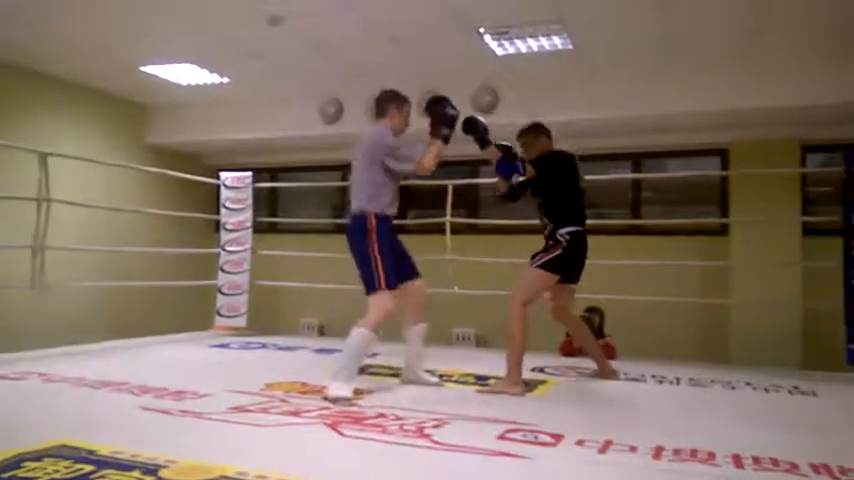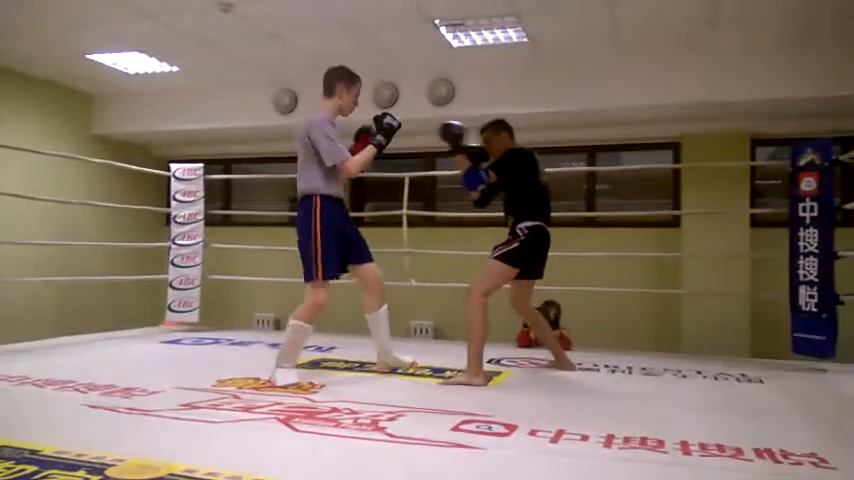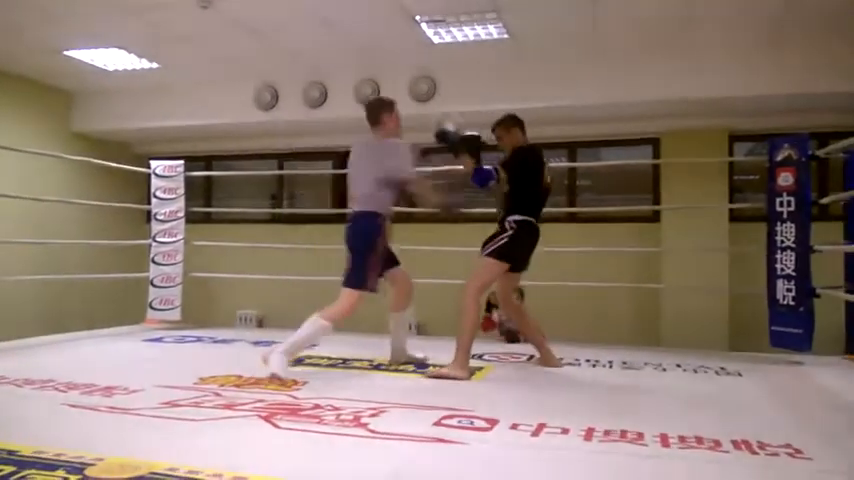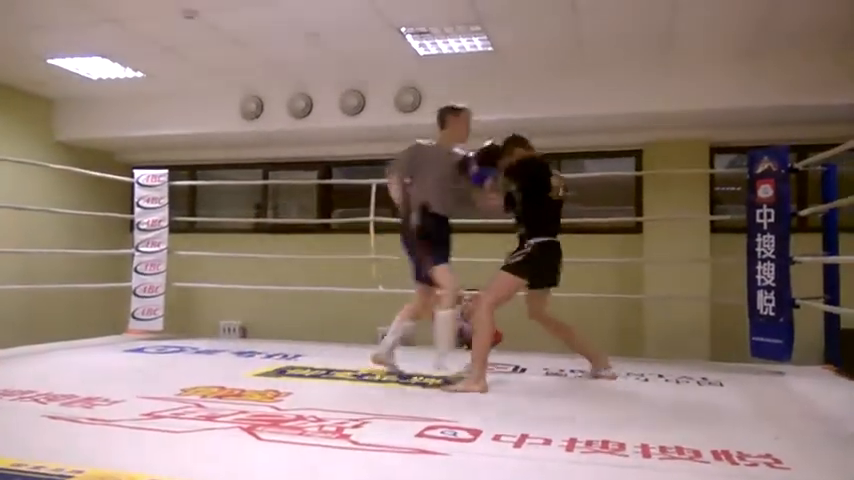
dt=0.5s
person 1, frame 1
left shoulder: (376, 142)
right shoulder: (382, 138)
left elbow: (414, 163)
right elbow: (425, 167)
left wrist: (437, 130)
right wrist: (444, 132)
left hip: (380, 227)
right hip: (370, 226)
left knee: (417, 295)
right knee: (383, 306)
left ankle: (412, 370)
right ankle: (341, 380)
person 1, frame 2
left shoulder: (327, 124)
right shoulder: (317, 124)
right elbow: (350, 168)
left wrist: (370, 143)
right wrist: (379, 139)
left hip: (338, 210)
right hip: (318, 210)
left knee: (374, 280)
right knee: (317, 297)
left ankle: (386, 355)
right ankle: (283, 365)
person 1, frame 3
left shoulder: (359, 149)
right shoulder: (388, 148)
right elbow: (414, 183)
right wrist: (441, 202)
left hip: (364, 225)
right hip: (371, 228)
left knee: (404, 284)
right knee: (347, 304)
left ankle: (399, 350)
right ankle: (282, 353)
person 1, frame 4
left shoulder: (461, 159)
right shoulder: (421, 149)
left elbow: (482, 191)
right elbow: (393, 178)
left wrist: (474, 173)
right wrist: (406, 211)
left hip: (438, 230)
right hip: (419, 227)
left knee: (423, 299)
right knee: (448, 284)
left ankle: (384, 351)
right ankle: (443, 357)
person 2, frame 1
left shoulder: (559, 159)
right shoulder: (544, 173)
left elbow: (513, 171)
right elbow: (507, 193)
left wrist: (484, 142)
right wrist: (505, 165)
left hip: (565, 242)
right hip: (567, 244)
left knee: (518, 301)
right knee: (561, 310)
left ankle: (512, 380)
right ankle: (604, 366)
person 2, frame 2
left shoulder: (517, 156)
right shoulder: (510, 167)
left elbow: (474, 182)
right elbow: (479, 199)
left wrist: (458, 149)
right wrist: (475, 163)
left hip: (526, 236)
right hip: (534, 238)
left knee: (477, 292)
right knee: (520, 304)
left ankle: (474, 371)
right ankle: (561, 358)
person 2, frame 3
left shoulder: (526, 154)
right shoulder: (528, 158)
left elbow: (485, 179)
left wrist: (461, 153)
left hip: (515, 230)
right hip: (523, 233)
left knee: (473, 288)
right knee: (505, 297)
left ankle: (460, 364)
right ankle: (547, 355)
person 2, frame 4
left shoulder: (532, 166)
right shoulder: (548, 174)
left hip: (537, 249)
right hip: (543, 251)
left knee: (485, 303)
right knee: (538, 314)
left ankle: (476, 378)
right ankle: (598, 361)
